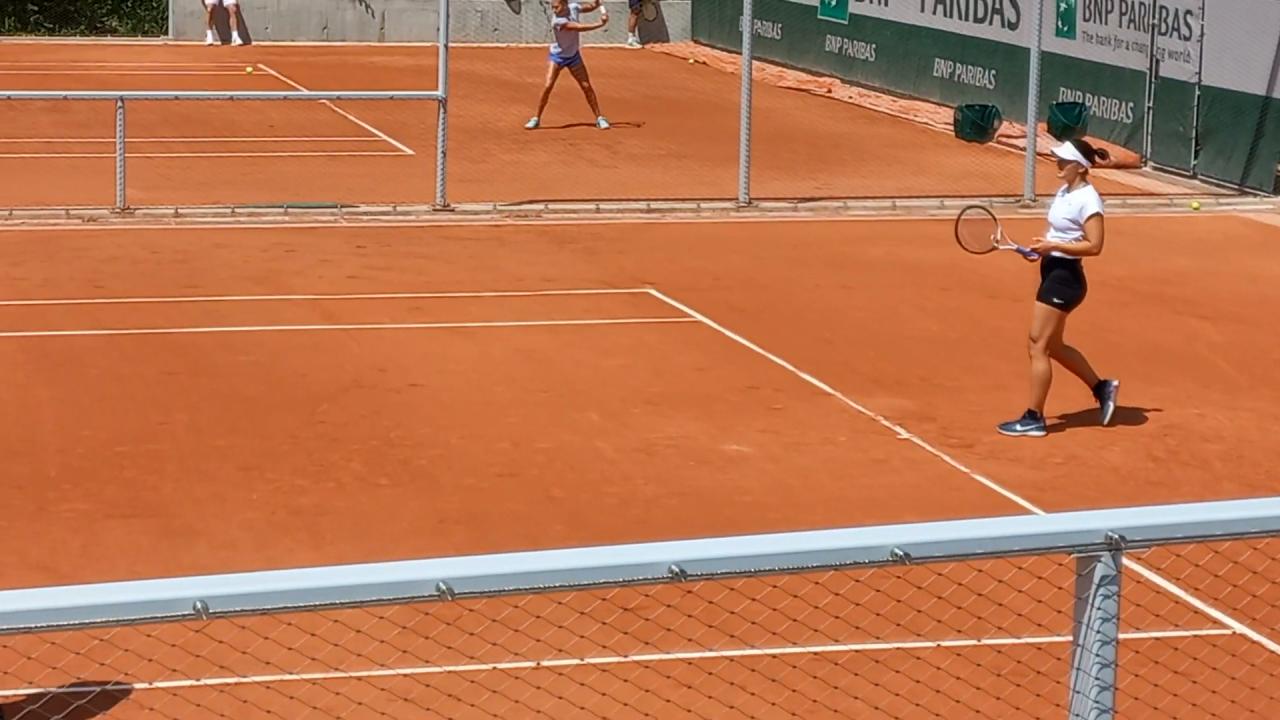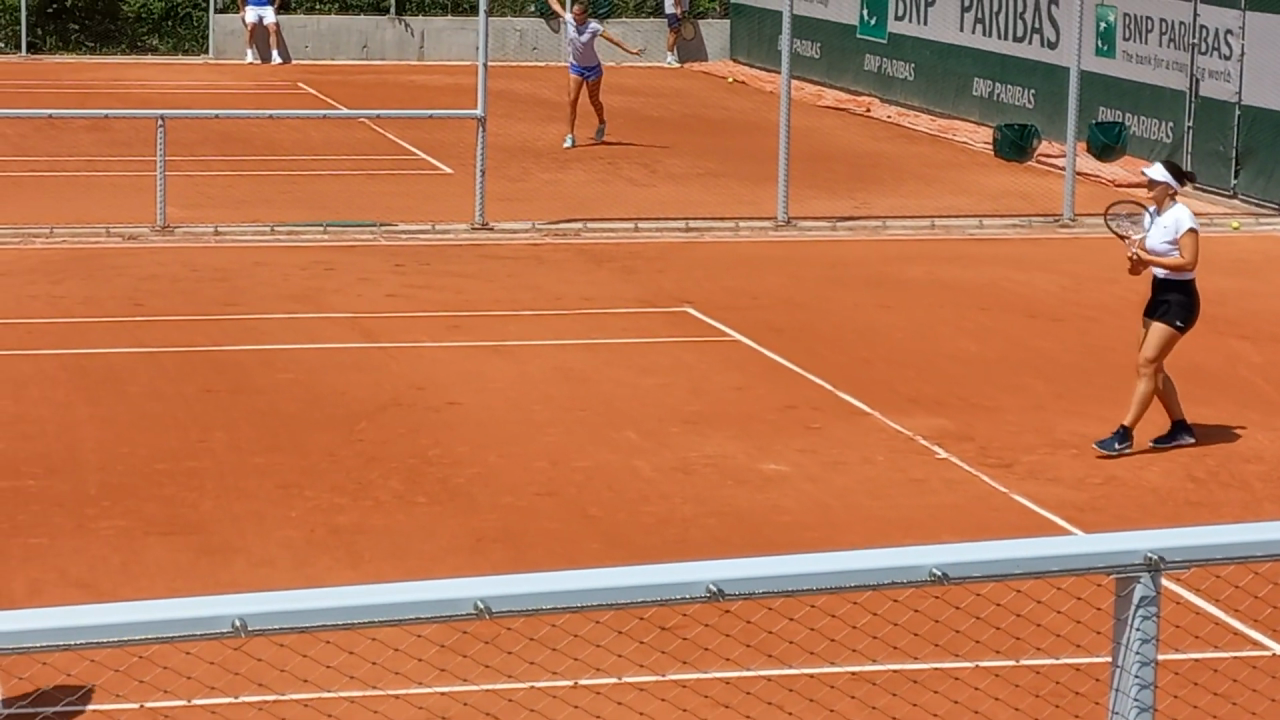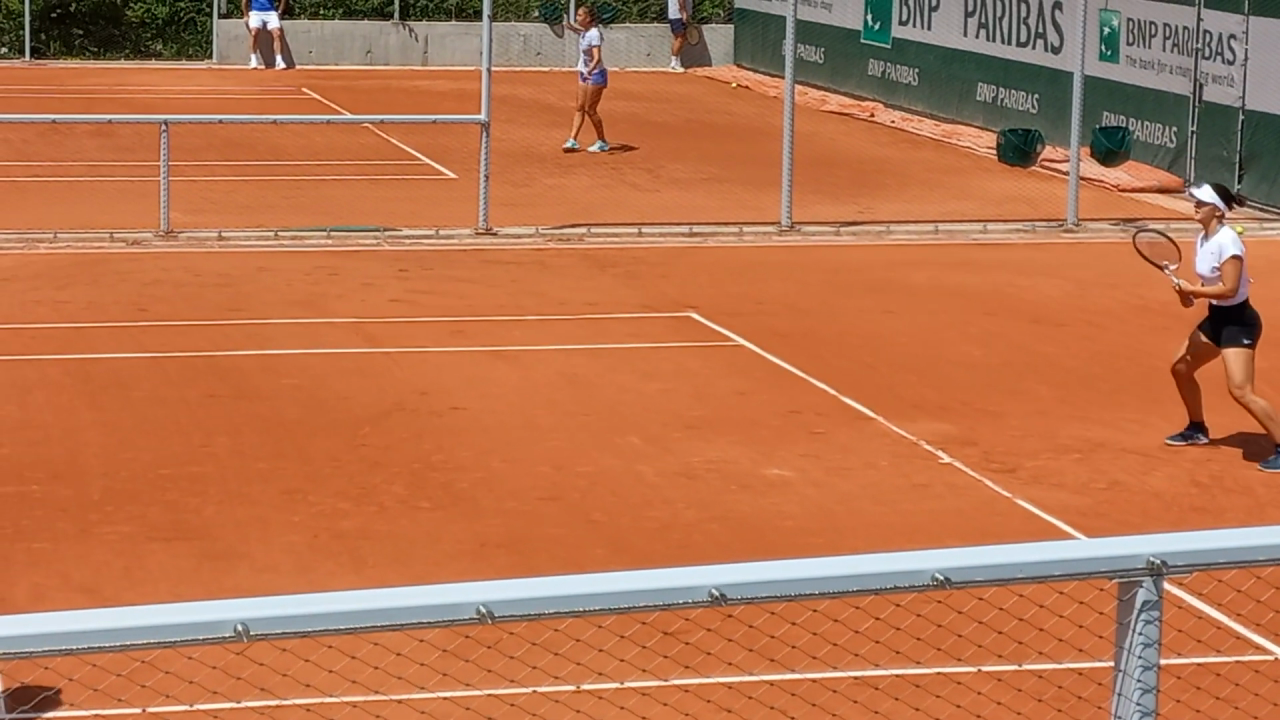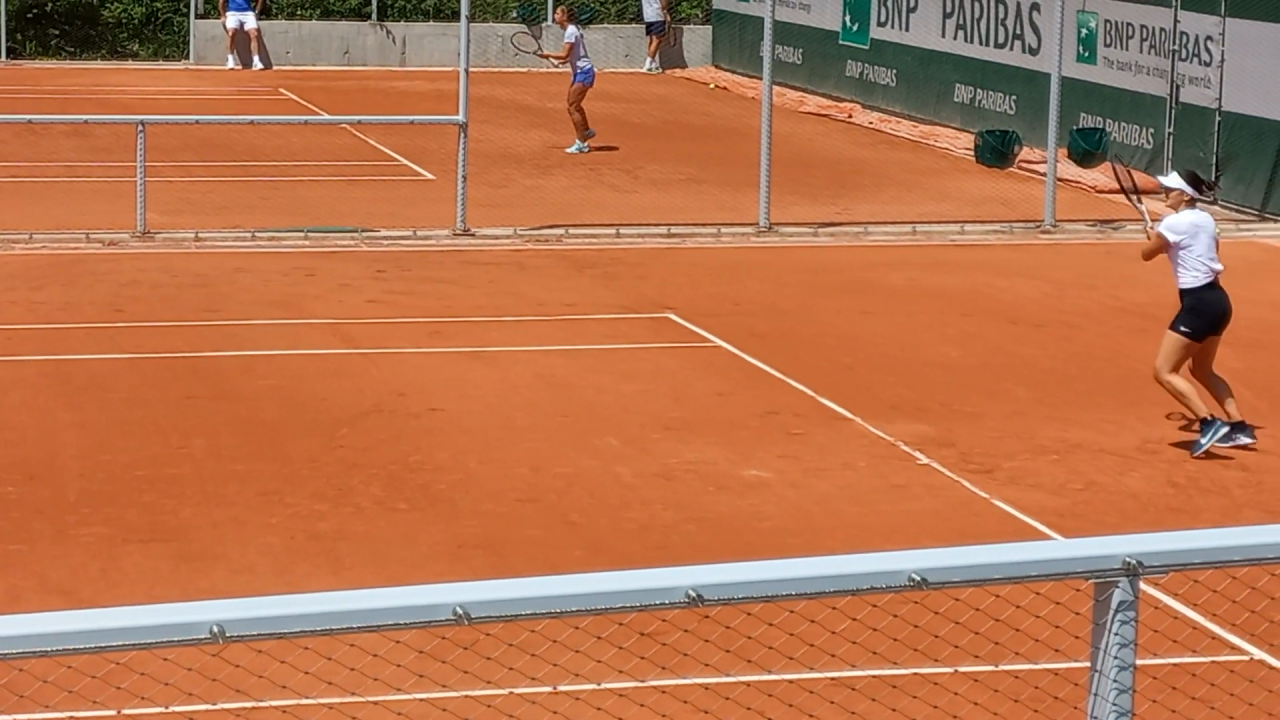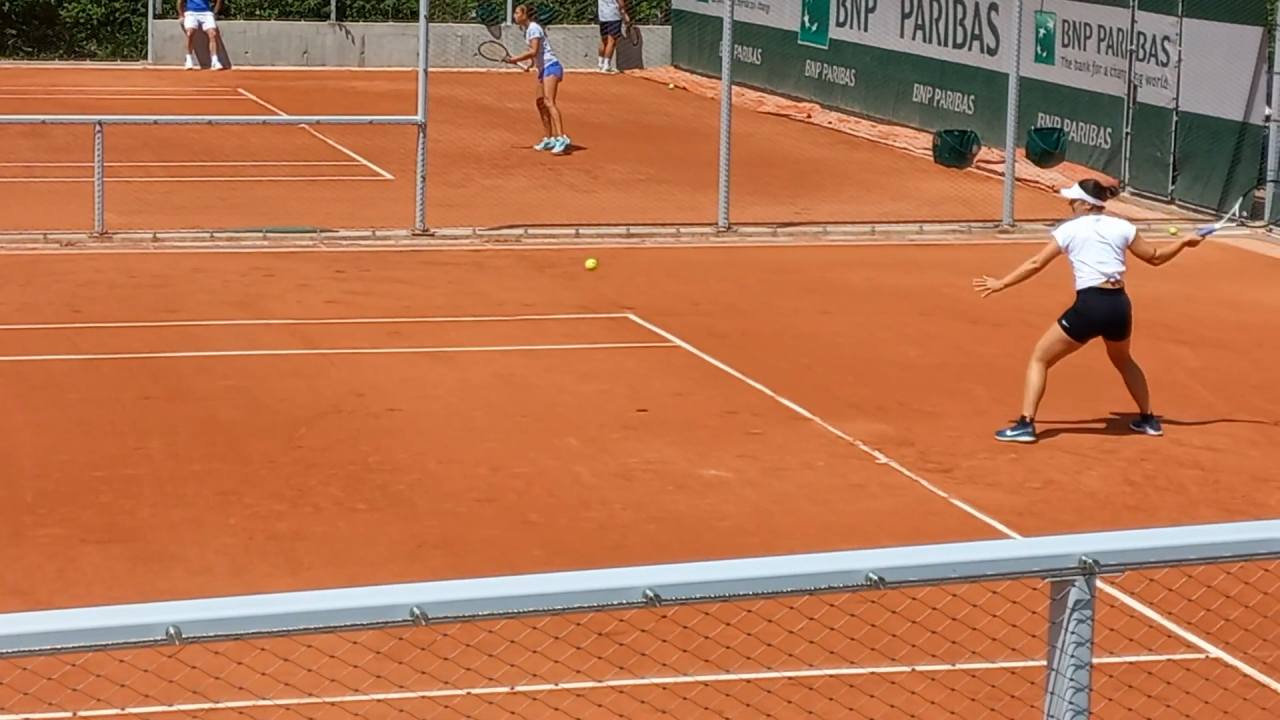
dt=0.4s
person 1, frame 1
left shoulder: (1088, 200)
right shoulder: (1065, 192)
left elbow: (1094, 246)
left wrist: (1052, 246)
right wrist: (1042, 247)
left hip: (1064, 279)
right hip: (1054, 275)
left knee: (1038, 347)
right knee: (1051, 345)
left ankle: (1034, 418)
right ankle: (1102, 387)
person 1, frame 2
left shoulder: (1182, 217)
right shoulder: (1152, 214)
left elbow: (1189, 262)
right elbow: (1145, 254)
left wrist: (1150, 259)
right wrist: (1137, 260)
left hip: (1179, 299)
right hip: (1159, 294)
left knee: (1146, 365)
right knee: (1153, 367)
left ankle: (1124, 435)
right ankle: (1180, 428)
person 1, frame 3
left shoulder: (1228, 242)
right shoulder: (1204, 238)
left elbow: (1228, 289)
left wrist: (1192, 291)
right wrist: (1188, 292)
left hip: (1239, 322)
right hip: (1217, 318)
left knee: (1241, 392)
right knee: (1180, 368)
right ankle: (1197, 429)
person 1, frame 4
left shoulder: (1173, 223)
right shoulder: (1205, 219)
left elbow: (1147, 254)
left wrist: (1152, 237)
left hip: (1198, 306)
right hip: (1216, 301)
left knee: (1164, 372)
right knee: (1200, 370)
left ankle: (1209, 422)
right ankle: (1238, 428)
person 1, frame 5
left shoulder: (1069, 230)
right shoulder: (1122, 227)
left elbow: (1035, 264)
right elbow: (1155, 257)
left wrist: (1000, 284)
right wrist: (1184, 243)
left hip: (1089, 306)
right hip: (1118, 305)
left knee: (1039, 359)
right knee: (1122, 360)
left ankle: (1025, 424)
right ankle: (1148, 419)
